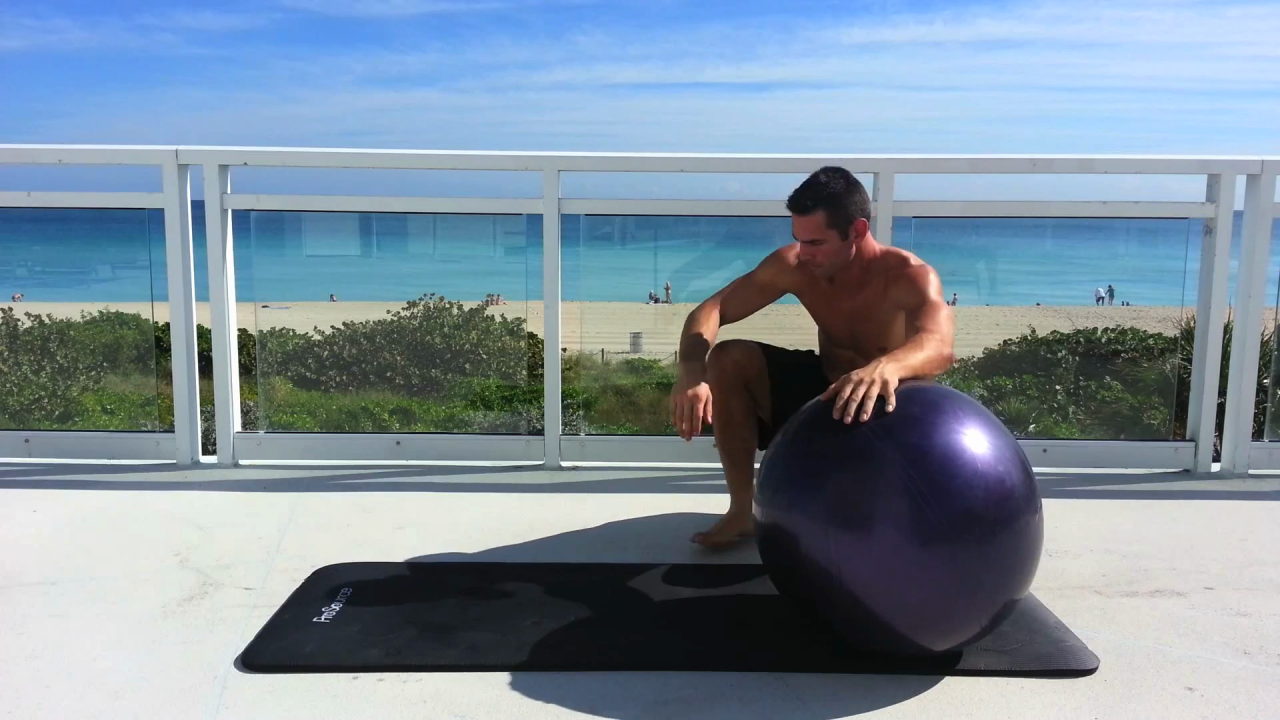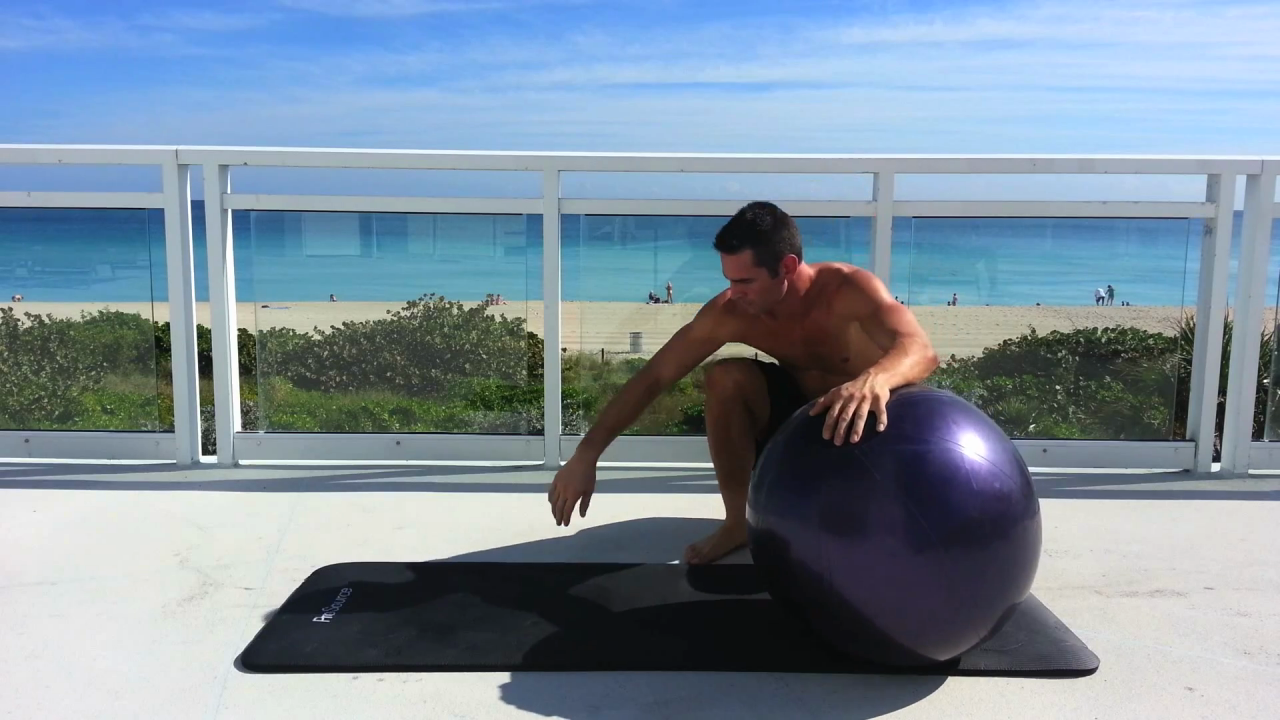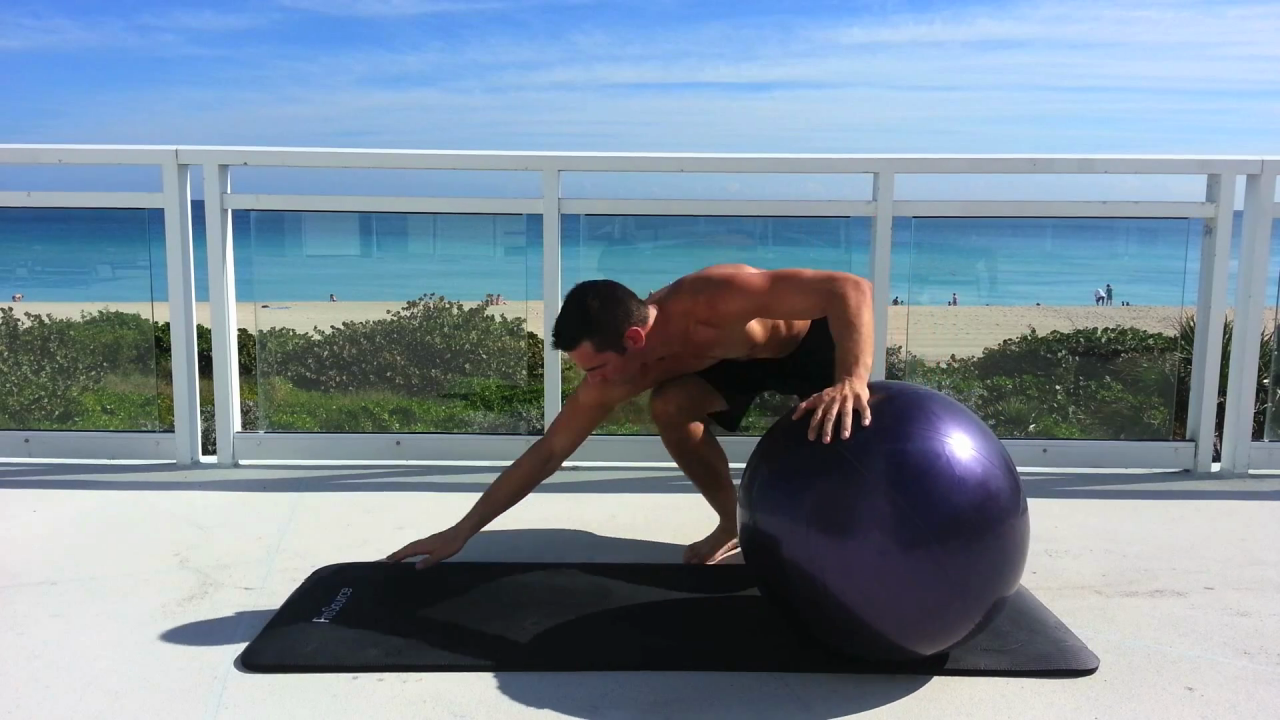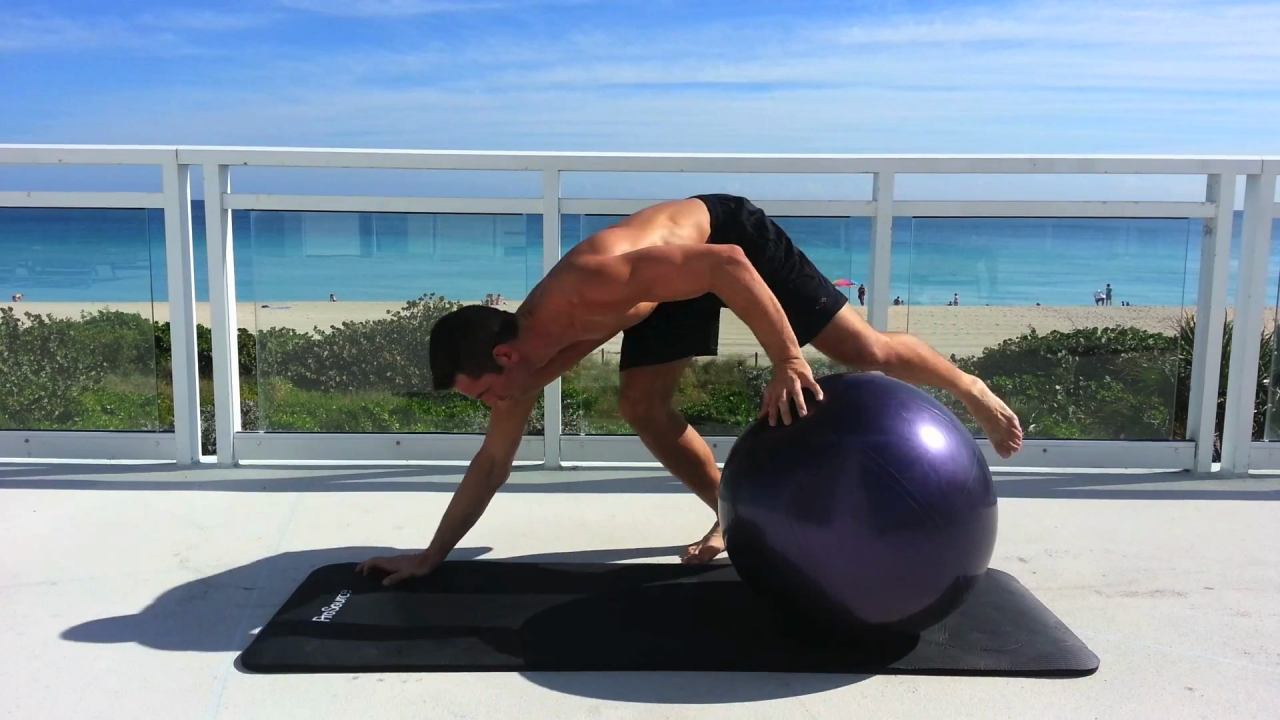
dt=0.4s
person 1, frame 1
left shoulder: (911, 277)
right shoulder: (792, 266)
left elbow: (939, 349)
right elbow: (710, 311)
left wrist: (883, 369)
right wrist: (690, 374)
left hip: (883, 411)
right knee: (729, 359)
right ankle: (743, 508)
person 1, frame 2
left shoulder: (849, 289)
right shoulder: (729, 312)
left elbow: (920, 352)
right elbow: (652, 377)
left wrist: (873, 381)
right wrist: (586, 454)
left hip: (862, 422)
right hip: (798, 408)
right knee: (726, 377)
right ankle: (738, 522)
person 1, frame 3
left shoulder: (713, 299)
right shoulder: (615, 368)
left elbow: (850, 289)
right elbow: (546, 452)
left wrist: (851, 382)
right wrist: (461, 531)
left hip: (806, 336)
right hip: (732, 359)
right knee: (671, 405)
right ankle: (732, 523)
person 1, frame 4
left shoulder: (585, 289)
right shoulder: (524, 358)
left elbow: (727, 266)
right elbow: (493, 459)
left wrist: (787, 362)
right wrist: (431, 554)
left hip: (722, 232)
right hip: (666, 289)
left knee: (863, 351)
right knee: (641, 407)
left ankle: (970, 391)
